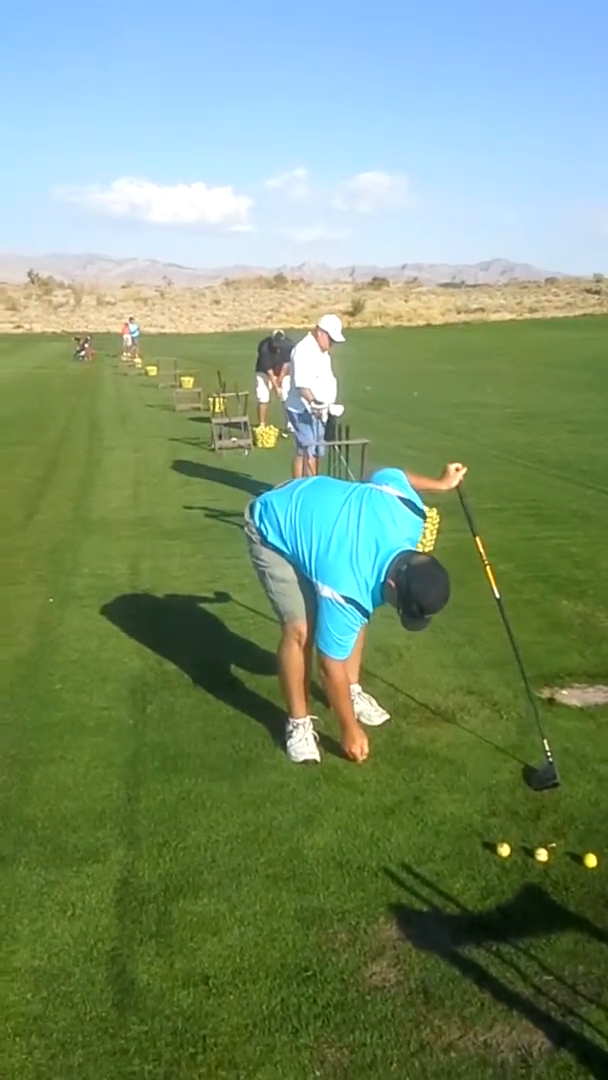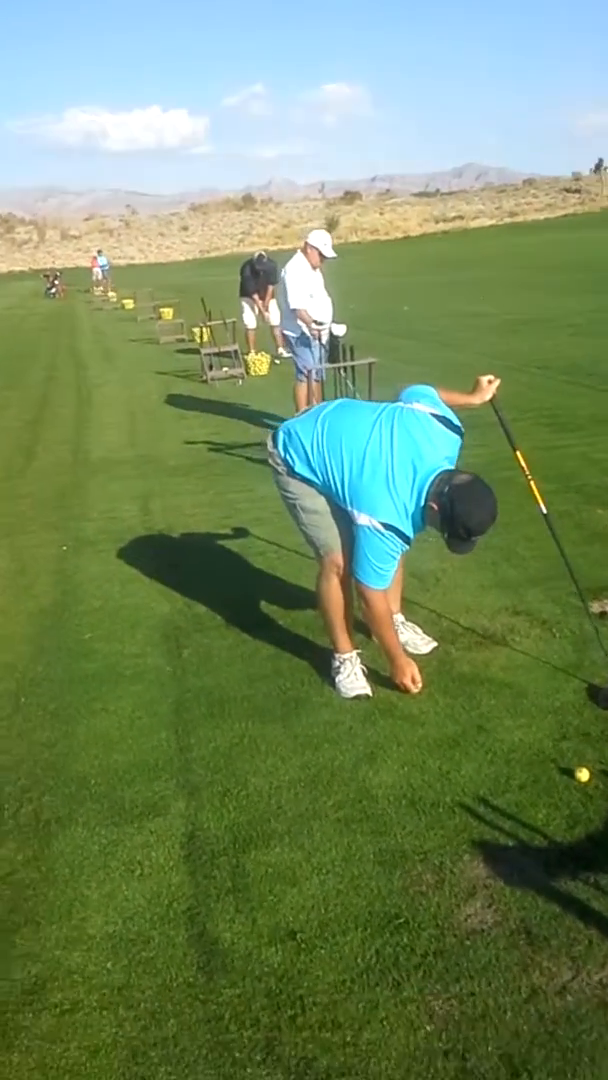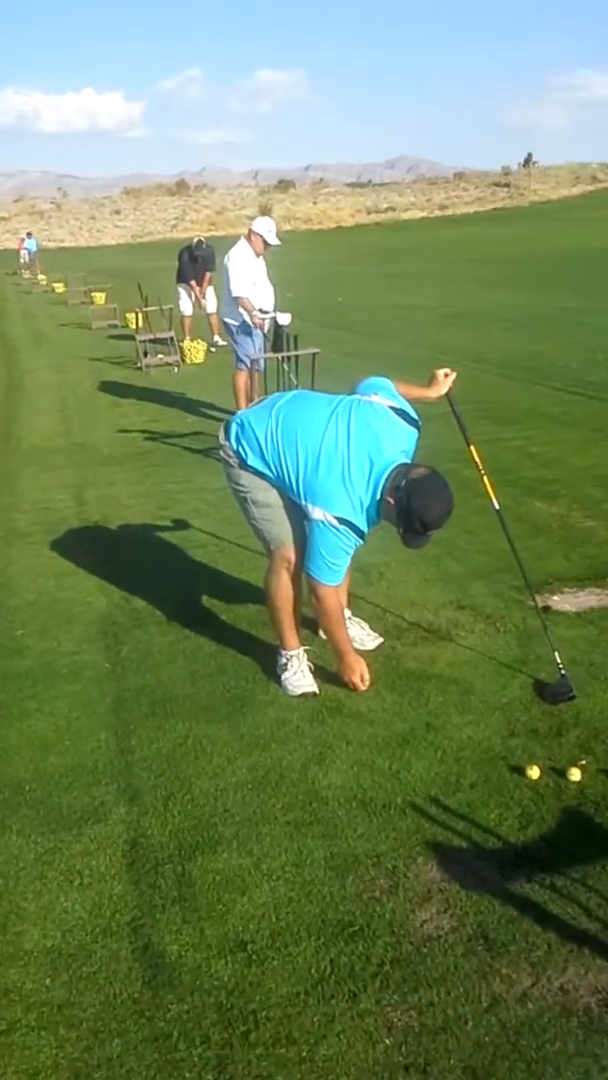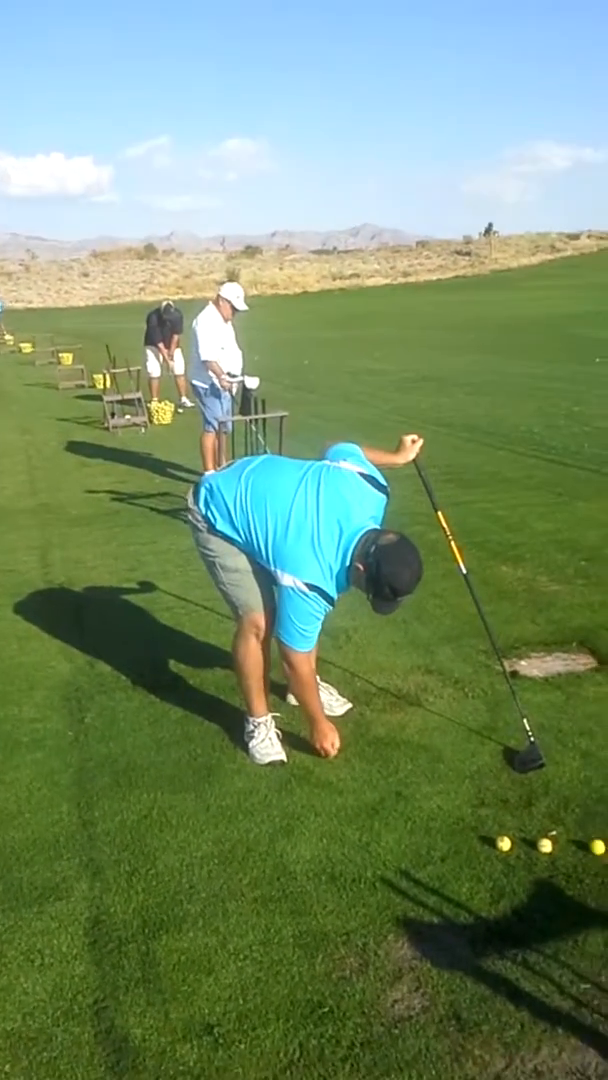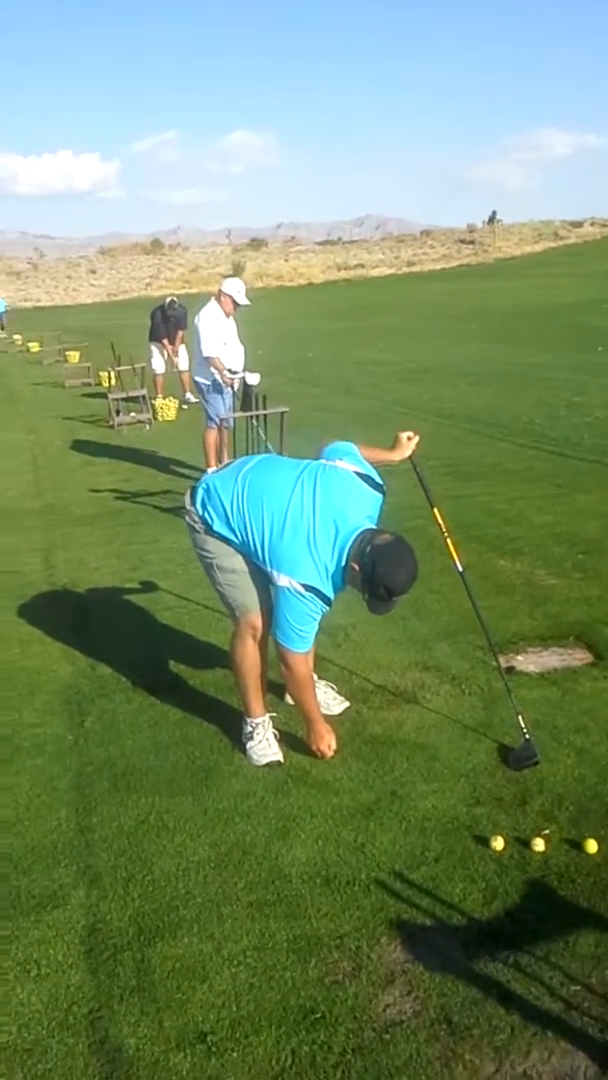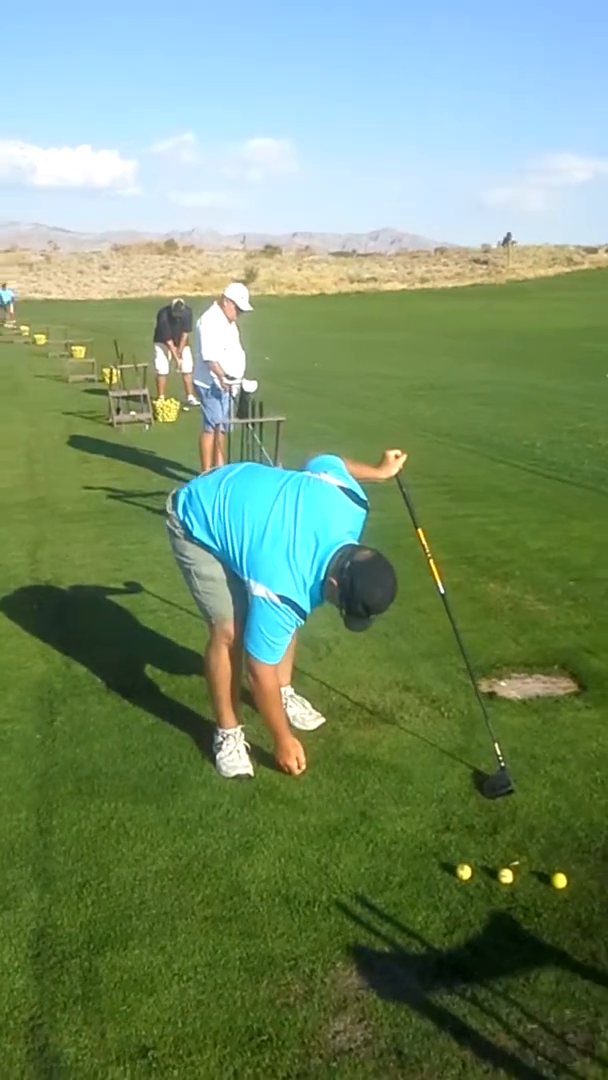
dt=0.3s
person 1, frame 1
left shoulder: (410, 514)
right shoulder: (348, 591)
left elbow: (388, 475)
right elbow: (331, 664)
left wrist: (441, 484)
right wrist: (350, 731)
right hip: (271, 528)
right knee: (301, 629)
left ankle: (352, 692)
right ankle: (298, 724)
person 1, frame 2
left shoulder: (448, 432)
right shoulder: (387, 518)
left elbow: (418, 392)
right elbow: (371, 595)
left wrist: (473, 397)
right wrist: (398, 662)
right hip: (297, 458)
right knee: (338, 560)
left ankle: (394, 620)
right ankle: (344, 658)
person 1, frame 3
left shoulder: (404, 424)
right shoulder: (341, 512)
left elbow: (374, 384)
right elbow: (322, 590)
left wrist: (429, 391)
right wrist: (346, 658)
right hip: (249, 451)
right knee: (289, 555)
left ankle: (341, 617)
right ankle: (290, 655)
person 1, frame 4
left shoulder: (373, 491)
right shoulder: (311, 578)
left elbow: (342, 450)
right elbow: (294, 658)
left wrist: (397, 456)
right wrist: (319, 724)
right hip: (217, 515)
right knee: (258, 621)
left ankle: (309, 685)
right ankle: (258, 722)
person 1, frame 5
left shoulder: (369, 490)
right shoulder: (308, 579)
left elbow: (339, 449)
right elbow: (291, 658)
left wrist: (392, 454)
right wrist: (316, 726)
right hip: (215, 517)
right knee: (254, 622)
left ankle: (307, 682)
right ankle: (255, 723)
person 1, frame 6
left shoulder: (352, 504)
right shoulder: (283, 590)
left elbow: (325, 462)
right elbow: (261, 670)
left wrist: (379, 471)
right wrist: (284, 740)
right hip: (195, 521)
right knee: (231, 630)
left ankle: (283, 694)
right ankle: (228, 734)
